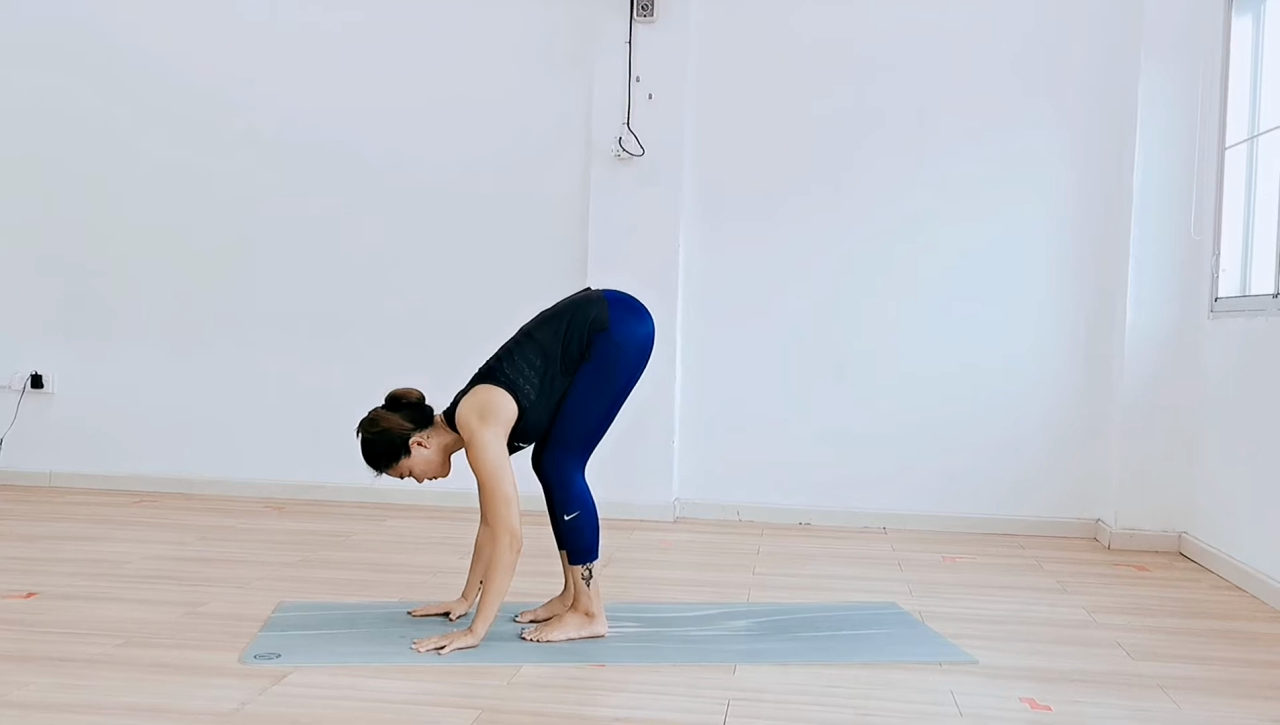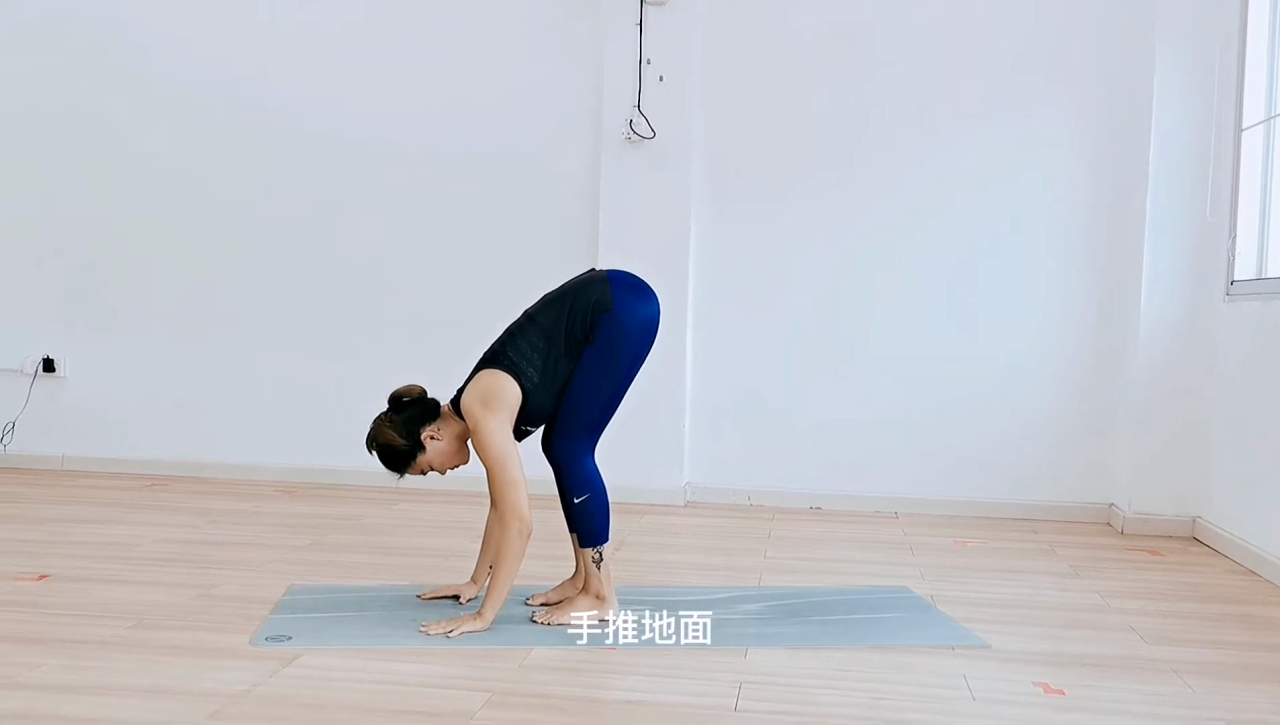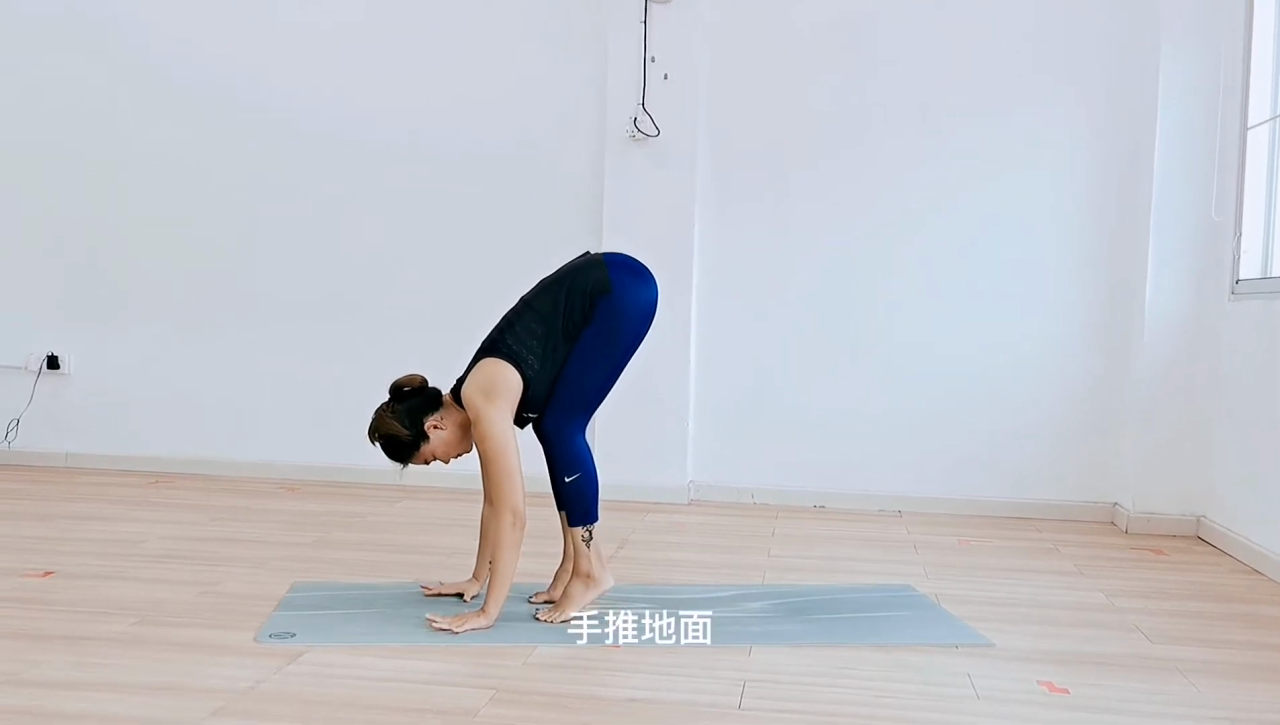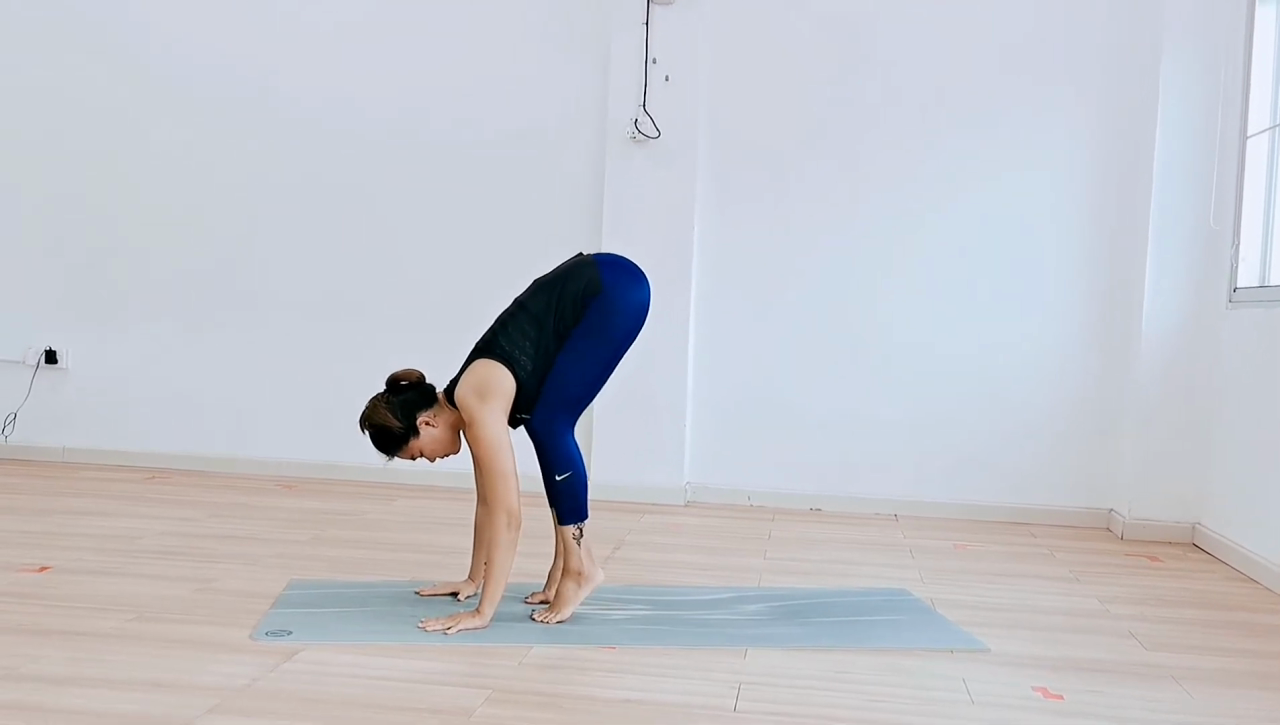
dt=1s
person 1, frame 1
left shoulder: (479, 430)
right shoulder: (471, 424)
left elbow: (509, 537)
right elbow: (491, 522)
left wrist: (476, 630)
right wrist: (466, 600)
left hip: (620, 328)
right hip: (598, 328)
left knee: (561, 467)
right knee: (549, 464)
left ankle: (589, 611)
right ankle: (573, 594)
person 1, frame 2
left shoulder: (483, 416)
right shoulder: (477, 409)
left elbow: (518, 522)
right elbow: (503, 506)
left wrist: (484, 615)
right wrist: (475, 583)
left hip: (624, 307)
right hip: (604, 308)
left knee: (571, 450)
right knee: (560, 447)
left ankle: (599, 593)
right ankle: (584, 576)
person 1, frame 3
left shoulder: (483, 405)
right shoulder: (474, 402)
left elbow: (512, 513)
right elbow: (494, 500)
left wrist: (487, 612)
right wrist: (478, 579)
left hip: (622, 288)
right hip: (597, 291)
left knee: (561, 428)
right knee: (552, 429)
left ankle: (590, 570)
right ankle: (573, 564)
person 1, frame 4
left shoulder: (476, 403)
right shoulder: (469, 404)
left elbow: (507, 513)
right elbow: (488, 499)
left wrist: (483, 612)
right wrist: (474, 579)
left hip: (614, 288)
right hip: (591, 292)
left knee: (549, 426)
right knee: (545, 427)
left ankle: (579, 567)
right ankle: (565, 565)
